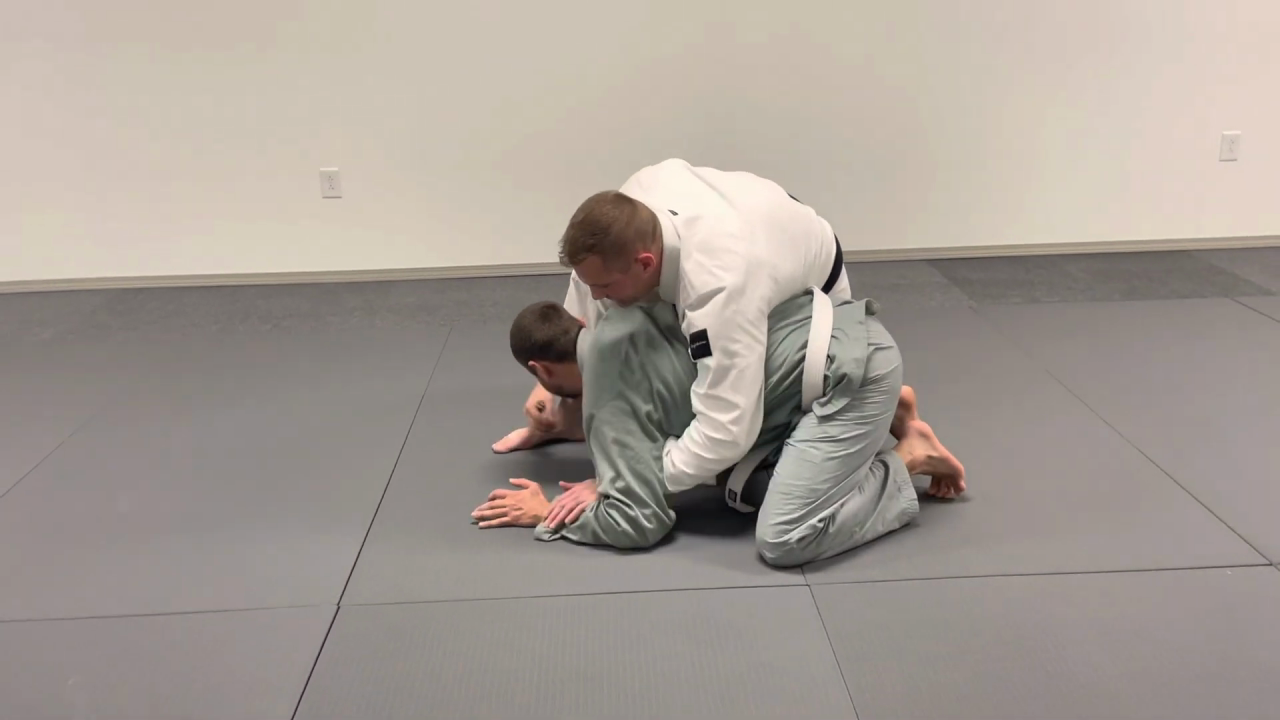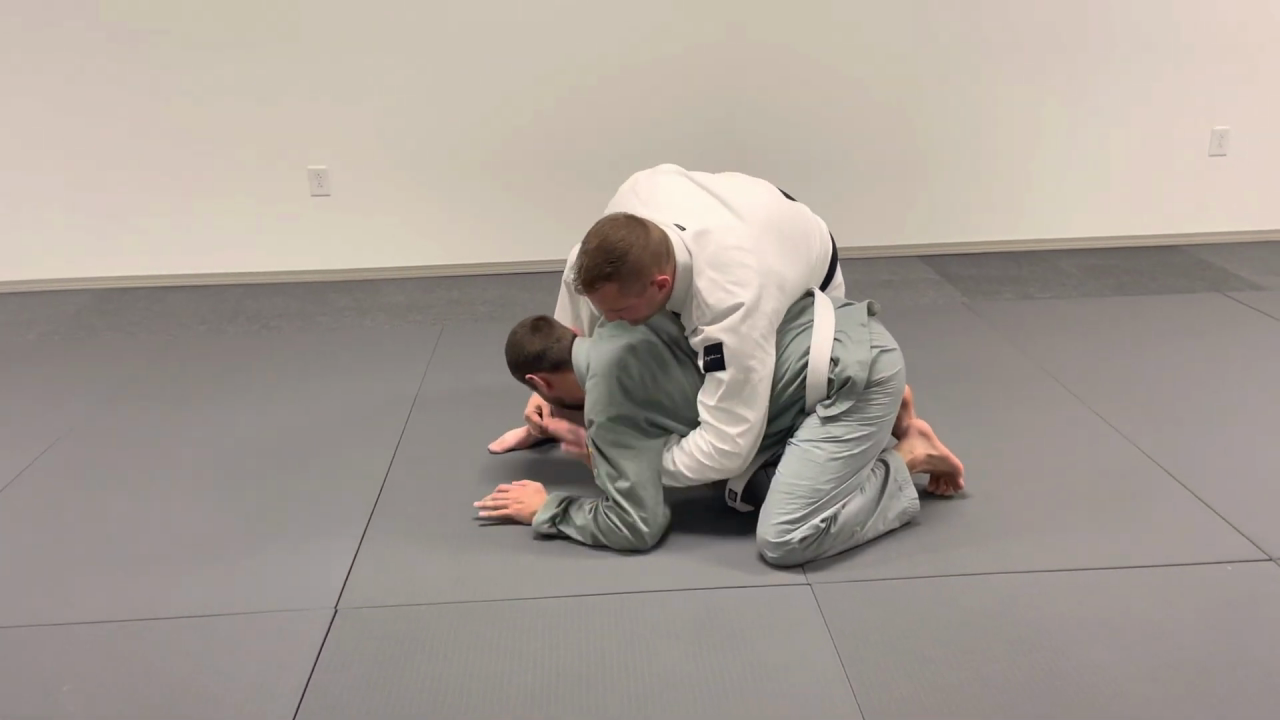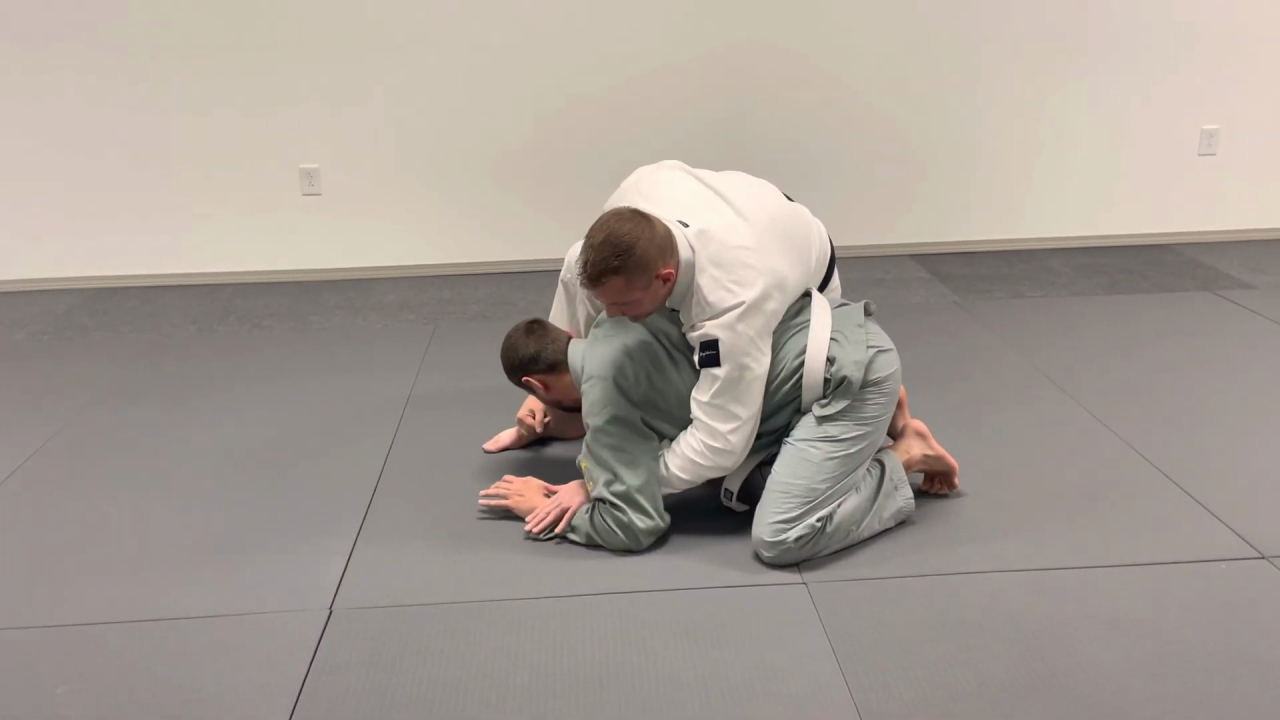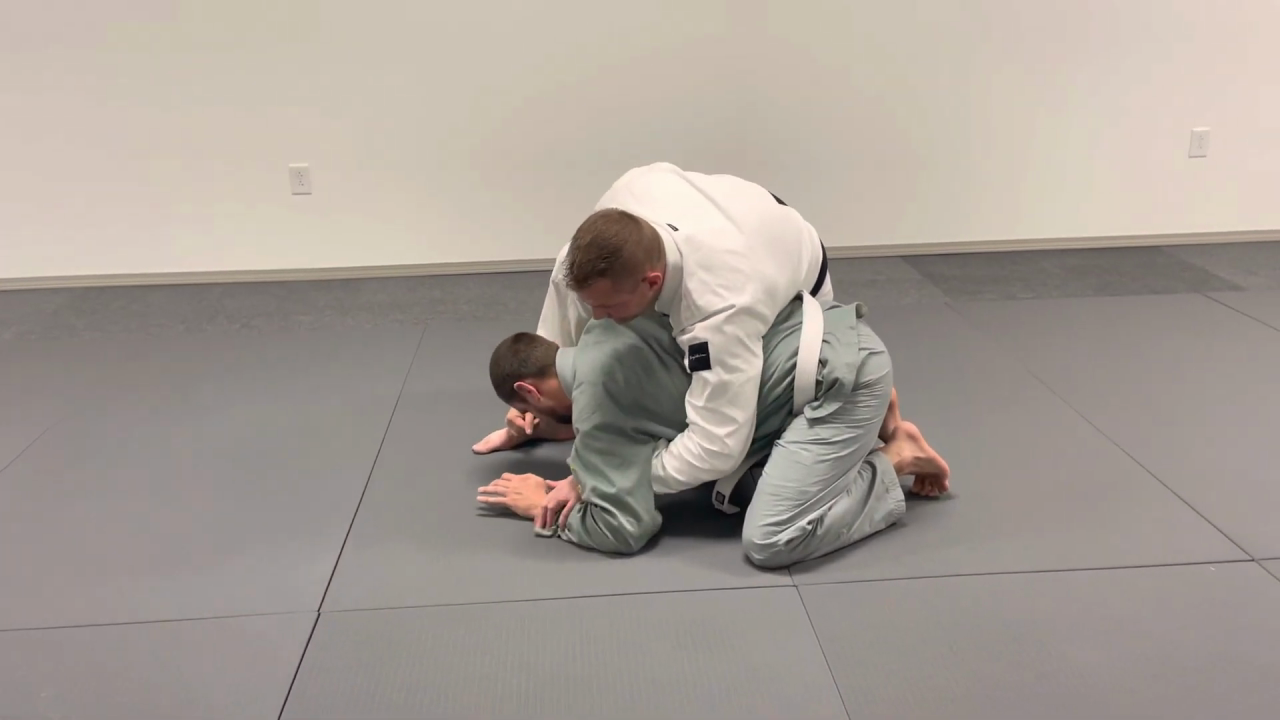
dt=0.4s
person 1, frame 1
left shoulder: (609, 397)
right shoulder: (618, 323)
left elbow: (638, 520)
left wrist: (547, 513)
left hip: (850, 371)
right hip: (841, 336)
left knee: (783, 542)
right knee: (747, 488)
left ankle: (905, 460)
right ankle: (881, 416)
person 1, frame 2
left shoulder: (608, 397)
right shoulder: (619, 329)
left elbow: (636, 524)
left wrist: (545, 509)
right wrist: (596, 447)
left hip: (854, 370)
right hip: (842, 335)
left knee: (784, 541)
right knee: (746, 487)
left ankle: (905, 458)
right ankle: (882, 417)
person 1, frame 3
left shoulder: (605, 394)
right shoulder: (613, 331)
left elbow: (633, 524)
right elbow: (658, 426)
left wrist: (544, 507)
right wrist: (591, 483)
left hip: (850, 370)
right hip: (840, 339)
left knee: (779, 541)
right knee: (746, 486)
left ankle: (900, 459)
right ankle: (879, 419)
person 1, frame 4
left shoulder: (594, 402)
right shoulder: (603, 335)
left elbow: (623, 530)
left wrist: (544, 505)
right wrist: (586, 478)
left hip: (840, 373)
right hip: (830, 340)
left knee: (770, 543)
left ankle: (892, 460)
right ankle: (869, 422)
person 2, frame 1
left shoulder: (714, 296)
right shoulder: (641, 197)
left elbow: (727, 434)
right elbow: (595, 275)
left hip: (808, 290)
right knee: (601, 272)
right ankle: (571, 418)
person 2, frame 2
left shoulder: (732, 306)
right shoulder: (637, 198)
left elbow: (726, 446)
right elbow: (593, 271)
left hip: (802, 287)
right knee: (594, 270)
right ankle: (565, 415)
person 2, frame 3
left shoulder: (729, 304)
right shoulder: (638, 198)
left elbow: (719, 444)
left hip: (797, 287)
right knee: (581, 282)
right ankle: (561, 414)
person 2, frame 4
left shoulder: (721, 312)
right shoulder: (628, 198)
left elbow: (717, 448)
right elbow: (582, 285)
right knee: (579, 276)
right ankle: (547, 414)
